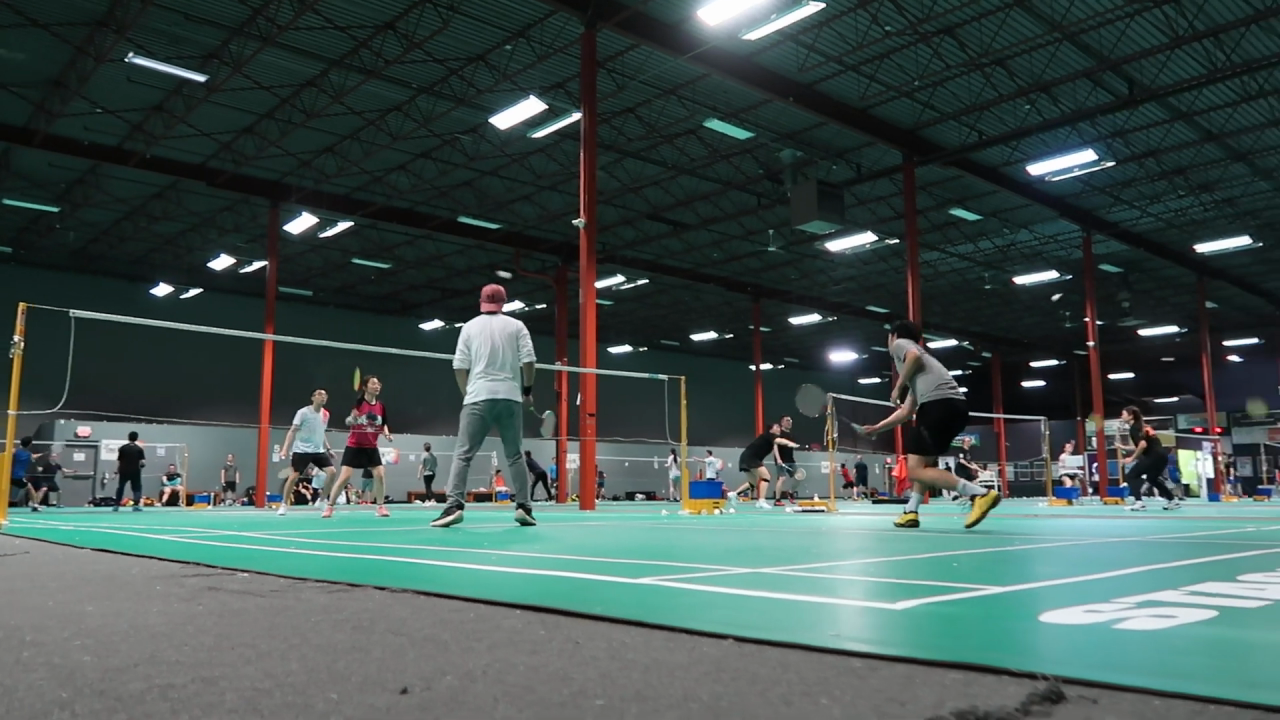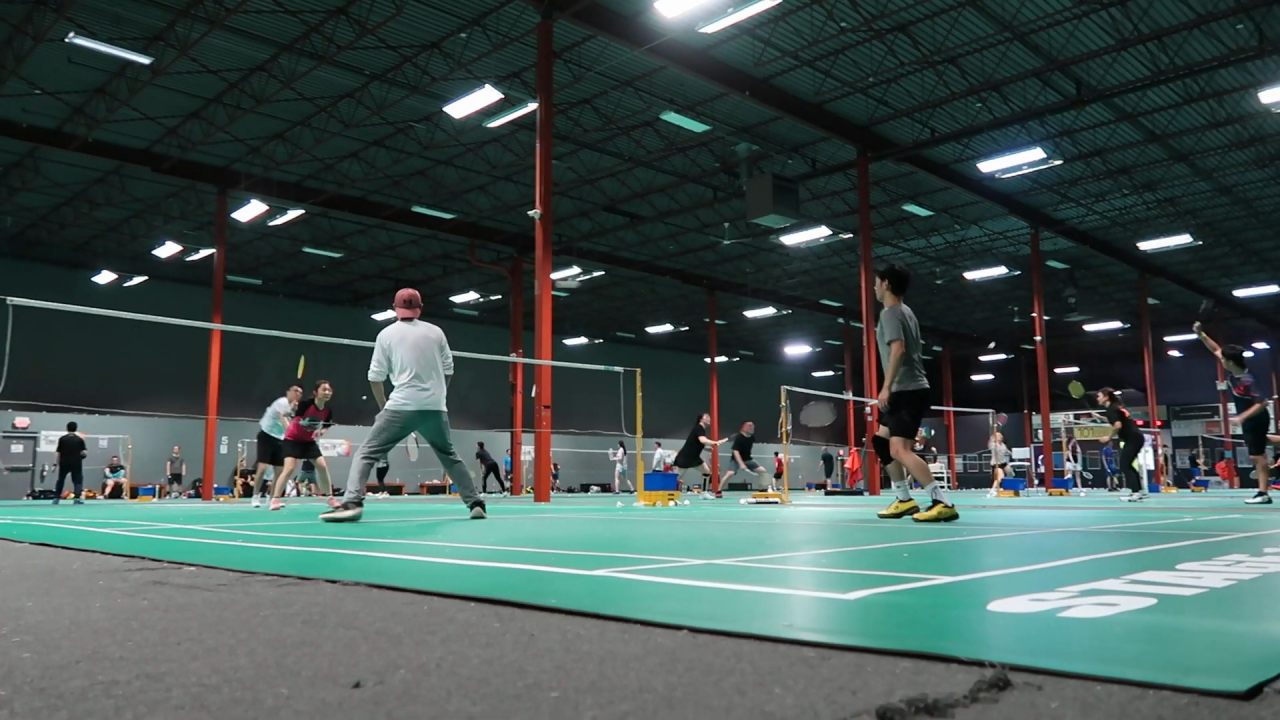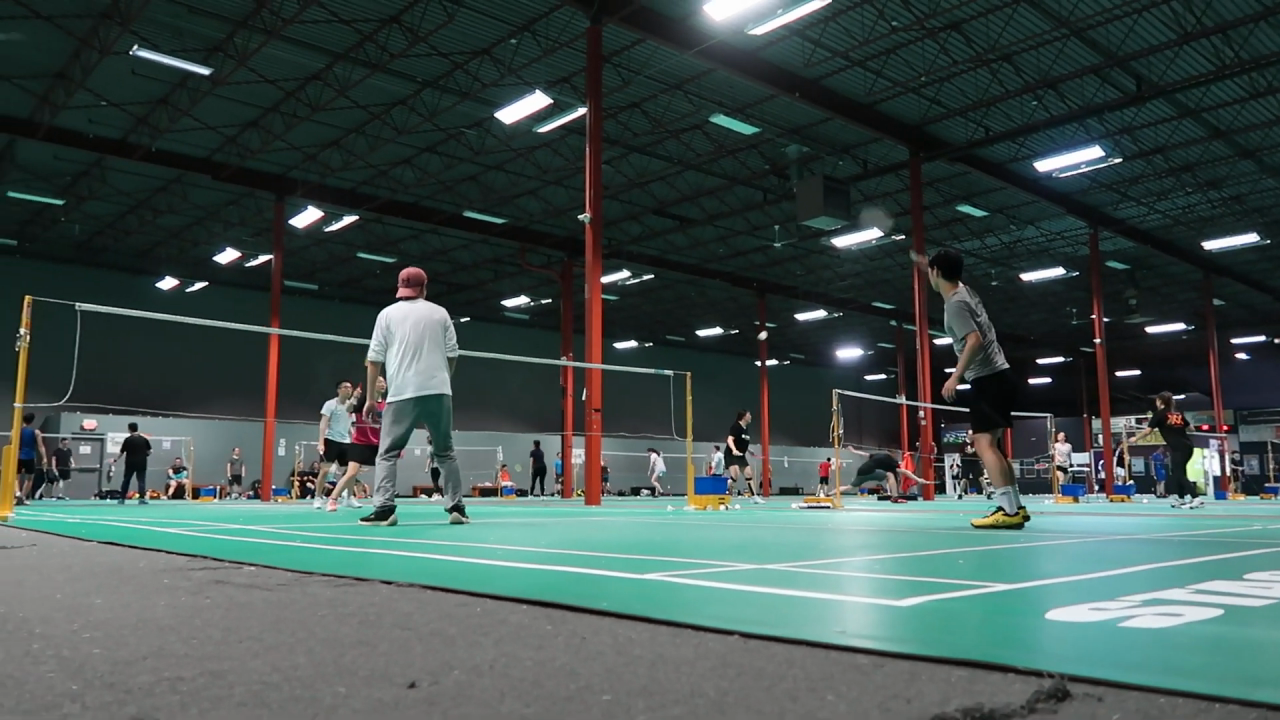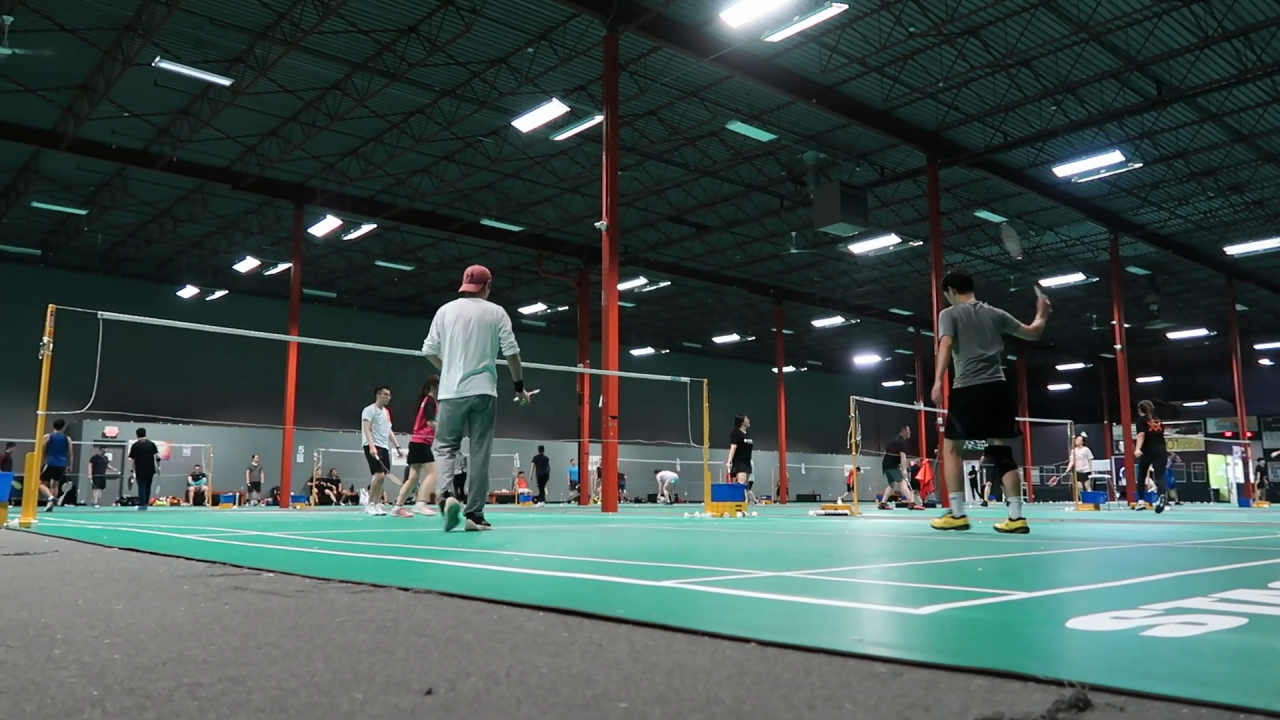
dt=0.7s
person 1, frame 1
left shoulder: (901, 345)
left elbow: (912, 356)
right elbow: (907, 411)
left wrist: (898, 387)
right wrist: (877, 427)
left hip: (938, 404)
right hip: (957, 407)
left knee: (916, 470)
right knee: (921, 458)
left ankle: (980, 494)
right ankle: (910, 512)
person 1, frame 2
left shoulder: (890, 313)
right shoulder: (906, 312)
left elbow: (898, 350)
left wrist: (886, 388)
left hip: (907, 391)
right hip: (909, 390)
left knee: (900, 449)
right knee: (881, 440)
left ankle: (943, 503)
right ankle: (904, 500)
person 1, frame 3
left shoulder: (954, 305)
right shoulder: (964, 292)
left elbow: (974, 341)
left wrist: (955, 376)
right wrist: (927, 266)
left hip: (989, 379)
right hip: (1001, 377)
left knee: (984, 444)
right knee: (991, 445)
left ankle: (1008, 511)
right ankle: (1015, 506)
person 1, frame 4
left shoulder: (950, 314)
right shoulder: (994, 313)
left elbow: (946, 345)
right elbow: (1031, 332)
left wrist: (938, 381)
right wrist: (1041, 313)
left hip: (968, 390)
right hip: (998, 388)
left knee: (951, 449)
right knee: (1002, 452)
left ankle: (957, 514)
right ankle: (1016, 516)
person 2, frame 1
left shoulder: (470, 327)
right shoulder: (516, 326)
left elbow: (460, 366)
right elbow: (528, 361)
left wrist: (467, 396)
right wrist: (527, 390)
left hip: (478, 398)
right hip: (509, 398)
left knee: (463, 454)
right knee: (514, 455)
left ankle: (454, 506)
right ankle: (523, 507)
person 2, frame 2
left shoulder: (387, 334)
right shoulder: (436, 333)
left elbow: (375, 377)
right elbow: (448, 371)
left wrist: (384, 407)
left hip: (402, 406)
right hip: (435, 407)
left knee: (366, 453)
right knee: (450, 457)
left ankle: (352, 503)
right ankle: (475, 503)
person 2, frame 3
left shoulder: (387, 315)
right shoulder: (440, 313)
left elbow: (375, 358)
right elbow: (452, 354)
left wrist: (372, 396)
left hip: (402, 394)
right hip: (437, 392)
left knee: (388, 452)
right knee: (445, 452)
left ankle: (385, 509)
right ankle: (456, 507)
person 2, frame 4
left shoulder: (445, 311)
right shoulder: (496, 312)
left elbow: (429, 351)
right elbow: (511, 352)
right wrist: (519, 386)
left hip: (451, 392)
right hip: (483, 392)
left knee: (444, 448)
right knee: (480, 455)
left ankle: (447, 495)
right ankle: (475, 514)
